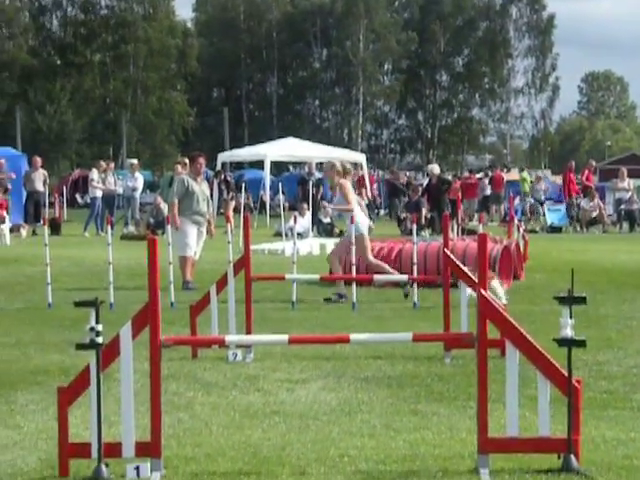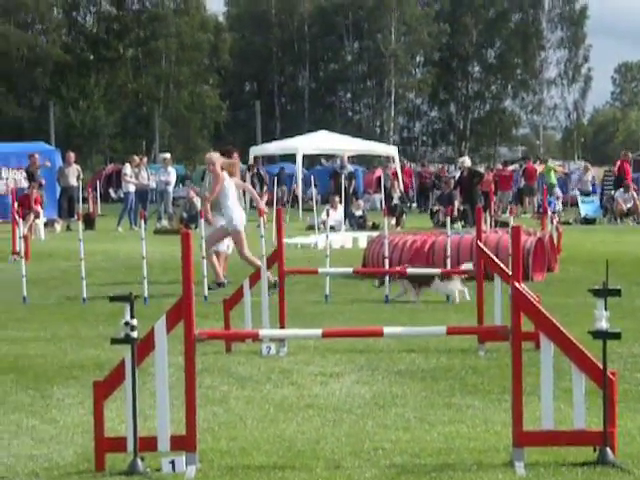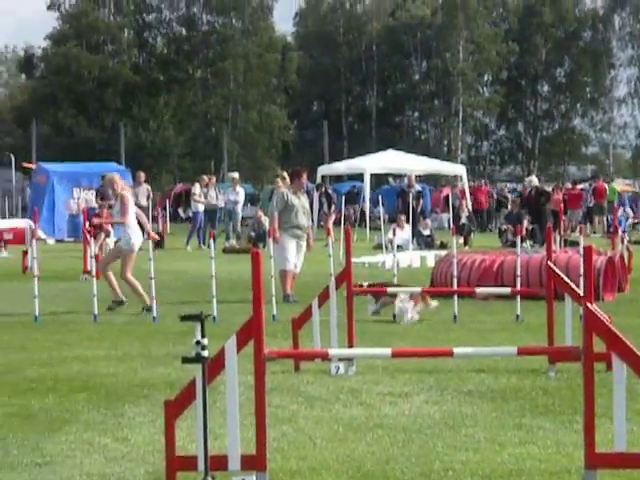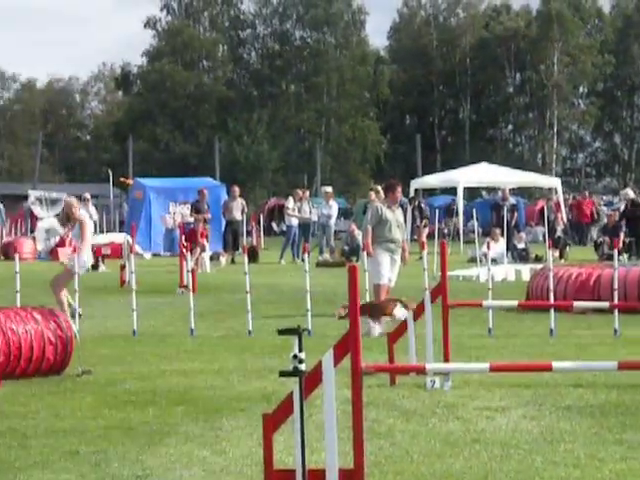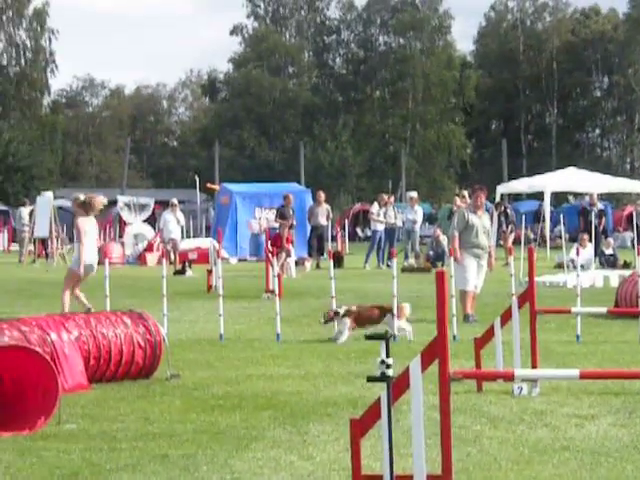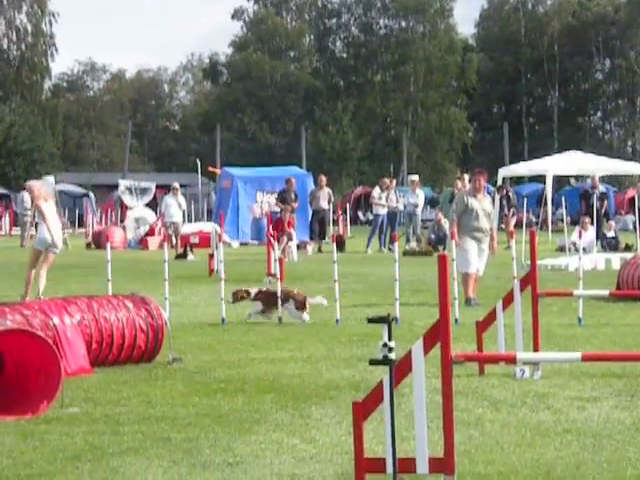
dt=0.5s
person 1, frame 1
left shoulder: (205, 183)
right shoulder: (183, 179)
left elbow: (208, 205)
right elbow: (174, 199)
left wrist: (211, 223)
right wrist: (175, 217)
left hip: (201, 223)
right hip: (186, 221)
left knee: (195, 253)
right knee: (187, 251)
left ankle: (190, 280)
right ankle: (186, 281)
person 1, frame 2
left shoulder: (235, 177)
right shoulder: (215, 173)
left elbow: (240, 198)
right elbow: (206, 193)
left wrist: (242, 215)
right wrist: (207, 212)
left hip: (233, 216)
right hip: (219, 215)
left knee: (227, 247)
right knee: (219, 245)
left ankle: (223, 274)
right ankle: (219, 275)
person 1, frame 3
left shoulder: (304, 197)
right shoulder: (283, 193)
left elbow: (308, 218)
right elbow: (274, 212)
left wrist: (310, 236)
right wrist: (275, 231)
left hip: (301, 237)
right hip: (287, 234)
left knee: (296, 267)
right knee: (287, 265)
left ankle: (291, 293)
right ankle: (286, 294)
person 1, frame 4
left shoulder: (399, 211)
right shoulder: (377, 207)
left elbow: (403, 232)
right elbow: (368, 226)
left wrist: (405, 249)
right wrist: (368, 245)
left hip: (395, 250)
right hip: (381, 249)
left knee: (390, 281)
right knee: (381, 279)
person 1, frame 5
left shoulder: (486, 216)
right shoulder: (463, 212)
left elbow: (489, 237)
right elbow: (455, 232)
left wrist: (491, 255)
right wrist: (456, 250)
left hip: (482, 256)
right hip: (467, 254)
left knee: (476, 287)
right knee: (467, 285)
left ankle: (471, 313)
right ankle: (467, 314)
person 1, frame 6
left shoulder: (488, 199)
right shoulder: (463, 196)
left elbow: (491, 221)
right elbow: (454, 216)
left wrist: (493, 239)
right wrist: (454, 234)
left hip: (483, 239)
right hip: (467, 237)
left knee: (478, 270)
right knee: (469, 268)
left ankle: (473, 297)
right ankle: (469, 297)
person 2, frame 1
left shoulder: (342, 184)
right shoulder: (338, 185)
left elbow: (351, 207)
right elbow: (356, 200)
left wrist: (332, 208)
right wrist: (361, 216)
left hip: (358, 226)
right hip: (354, 226)
left knee: (369, 261)
right knee: (333, 257)
right ankle: (341, 292)
person 2, frame 2
left shoulder: (219, 176)
right shoulder: (228, 177)
left elbow: (210, 197)
right elbow: (247, 186)
right wrist: (259, 202)
left hip: (233, 218)
right hip: (232, 219)
left knee: (244, 255)
right knee: (207, 243)
left ankle: (271, 280)
right ankle: (220, 280)
person 2, frame 3
left shoulder: (124, 196)
right shoulder: (119, 197)
left elbow: (126, 220)
right elbow: (140, 213)
left wrist: (103, 221)
right wrist: (149, 230)
left hip: (131, 238)
right hip: (126, 239)
left knee: (125, 275)
right knee: (103, 265)
left ankle: (147, 304)
right ankle: (119, 298)
person 2, frame 4
left shoulder: (83, 221)
right shoulder: (74, 220)
left elbow: (84, 243)
left wrist: (75, 258)
left hip: (81, 259)
right hip: (77, 259)
left knee: (58, 288)
right knee: (54, 282)
left ankle: (66, 319)
right ankle: (73, 308)
person 2, frame 5
left shoulder: (78, 221)
right shoulder: (93, 220)
left elbow: (81, 244)
right elbow: (97, 242)
left wrist: (81, 265)
left hip: (81, 259)
right hip: (93, 259)
left knee: (66, 289)
right knee: (74, 289)
right ankle: (88, 307)
person 2, frame 6
left shoulder: (38, 202)
right shoulder: (50, 201)
left elbow: (46, 220)
right elbow: (58, 221)
left wrist: (53, 237)
left hip: (43, 236)
right hip: (56, 237)
left knee: (32, 267)
right knee: (43, 270)
left ankle: (26, 296)
right ankle: (39, 294)
